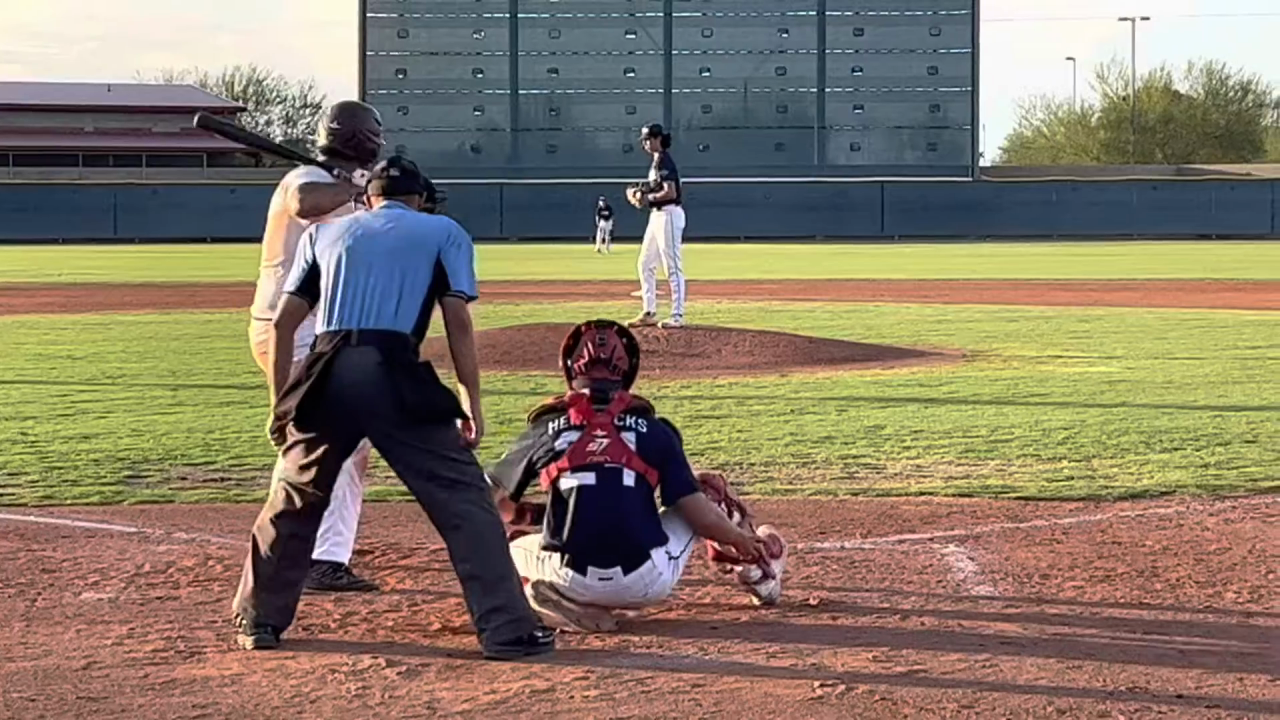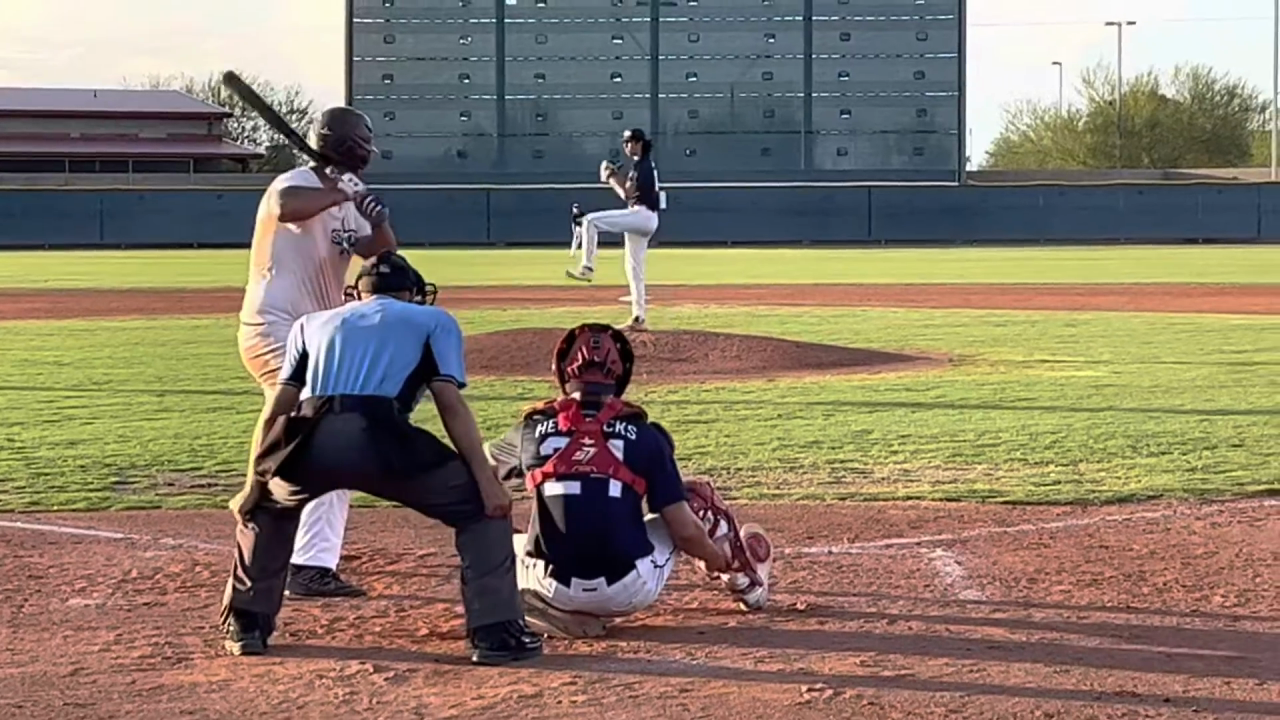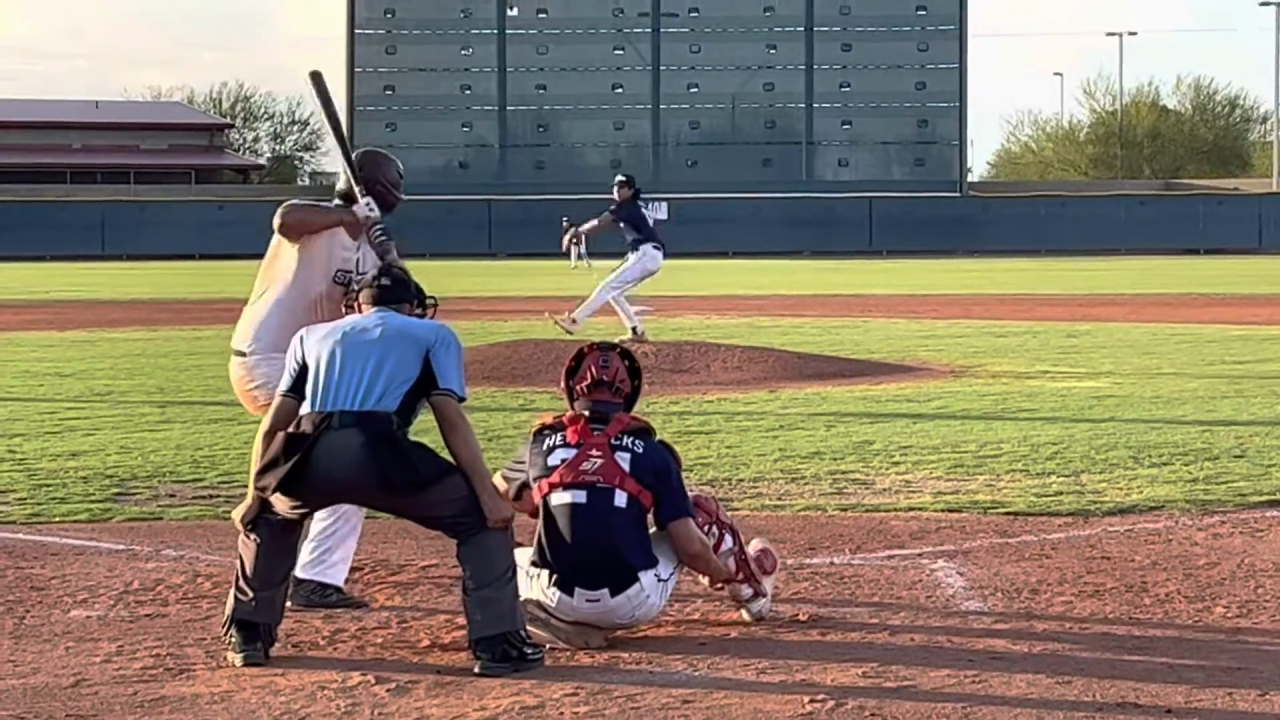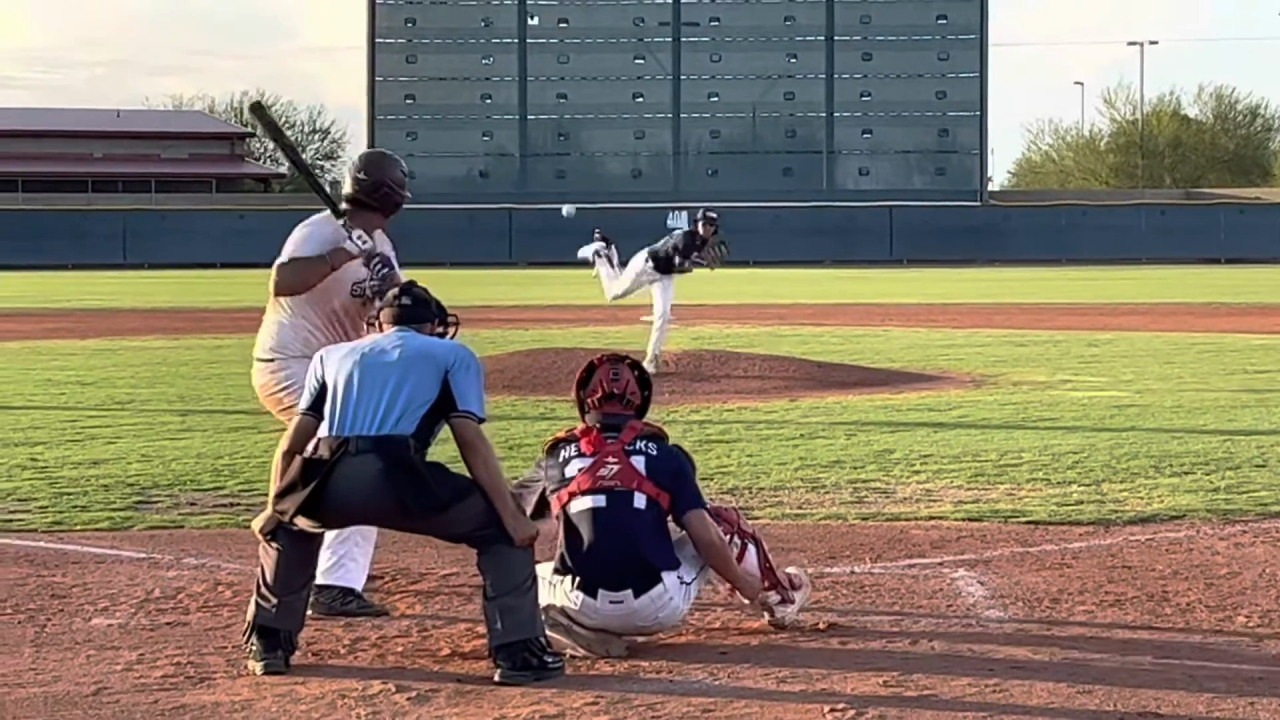
dt=0.7s
person 1, frame 1
left shoulder: (348, 193)
right shoulder: (308, 178)
right elbow: (306, 204)
right wrist: (356, 188)
left hip: (319, 332)
right hip: (292, 330)
right ankle: (323, 563)
person 1, frame 2
left shoulder: (344, 199)
right shoulder: (298, 183)
left elbow: (382, 254)
right elbow: (283, 209)
left wrist: (377, 220)
right wrist: (341, 193)
right hip: (280, 334)
right ankle: (309, 568)
person 1, frame 3
left shoulder: (370, 240)
right shoulder: (318, 224)
right elbow: (284, 221)
left wrist: (387, 256)
right wrist: (350, 214)
right hip: (266, 362)
left ankle: (334, 547)
right ankle: (315, 581)
person 1, frame 4
left shoulder: (378, 243)
right shoulder: (318, 231)
right elbow: (282, 283)
left wrist: (389, 277)
right wrist: (343, 254)
right hip: (290, 368)
left ankle: (338, 565)
right ankle: (335, 588)
person 2, frame 1
left shoulder: (323, 232)
right shoulder: (444, 231)
left elbow: (283, 323)
right elbow: (458, 320)
left wrist: (283, 401)
right wrist: (472, 403)
left hip: (326, 377)
right hip: (394, 376)
left knee: (293, 501)
right knee: (463, 498)
left ankle: (259, 620)
right ankle: (508, 630)
person 2, frame 2
left shoulder: (313, 321)
right shoulder: (434, 319)
left elbow: (276, 412)
right elbow: (450, 404)
left wrist: (252, 485)
right wrist: (486, 480)
left hip: (311, 442)
right hip: (380, 438)
left knee: (267, 504)
right knee: (482, 505)
left ankle: (246, 625)
right ankle: (496, 633)
person 2, frame 3
left shoulder: (311, 335)
right shoulder: (433, 333)
left elbow: (274, 425)
right elbow: (450, 417)
left wrist: (255, 496)
right wrist: (488, 495)
left hip: (309, 460)
right hip: (378, 455)
left knee: (268, 516)
right knee: (480, 515)
left ankle: (248, 635)
right ankle: (497, 643)
person 2, frame 4
left shoulder: (332, 354)
right shoulder: (452, 353)
left elbow: (292, 445)
right elbow: (470, 440)
left wrist: (275, 509)
right wrist: (512, 516)
left hip: (327, 485)
right hip: (396, 480)
left knee: (287, 526)
right knee: (501, 524)
left ankle: (269, 645)
right ankle: (517, 651)
person 3, frame 1
left shoulder: (545, 427)
right shoulder: (652, 429)
left elbow: (490, 500)
right elbow: (703, 519)
right wrist: (743, 540)
left hip: (569, 582)
right hip: (645, 583)
left knee: (514, 545)
right knee: (708, 489)
left ankle: (562, 598)
right ankle: (760, 576)
person 3, frame 2
left shoulder: (534, 428)
right shoulder: (643, 435)
left elbow: (485, 464)
right elbow: (685, 532)
right wrist: (719, 559)
left hip: (556, 588)
right hip: (629, 590)
right knee: (697, 496)
left ankle: (554, 607)
right ankle: (748, 583)
person 3, frame 3
left shoulder: (543, 442)
right shoulder: (650, 451)
left elbow: (500, 491)
right elbow: (691, 548)
right wrist: (721, 572)
left hip: (557, 601)
right hip: (632, 605)
right knee: (703, 510)
left ankle: (564, 622)
right ankle: (751, 590)
person 3, frame 4
left shoulder: (558, 456)
right shoulder: (664, 455)
right elbow: (706, 538)
right wrist: (741, 581)
left hip: (583, 608)
right hip: (657, 607)
right knee: (723, 521)
left ankle: (575, 625)
right ankle: (778, 598)
person 4, frame 1
left shoulder: (665, 161)
right shoulder: (656, 162)
left elbow: (671, 193)
left wrist: (648, 198)
right wrist: (643, 195)
left hip: (669, 215)
right hip: (656, 216)
left knee: (672, 267)
right knee: (645, 264)
left ankle: (677, 316)
right ankle: (649, 313)
person 4, frame 2
left shoulder: (641, 164)
right shoulder: (646, 164)
left elbow: (627, 194)
right elbow: (631, 190)
left wrist: (611, 179)
right wrist: (614, 175)
left hip: (639, 216)
right hip: (648, 219)
left knee: (590, 220)
right knee: (635, 271)
left ankle: (587, 269)
right ankle: (639, 319)
person 4, frame 3
left shoulder: (626, 206)
right shoulder: (634, 208)
left elbow: (599, 222)
left wrist: (576, 231)
left hip: (647, 255)
right hip: (648, 255)
left knee: (607, 287)
right knee: (613, 294)
left ankle: (574, 321)
right ankle: (637, 332)
person 4, frame 4
left shoulder: (704, 241)
right shoulder: (685, 239)
right elbow: (682, 268)
left hip: (665, 276)
right hip: (646, 266)
left knee: (663, 316)
right knee: (614, 294)
left ankle: (652, 359)
right ankle: (600, 252)
